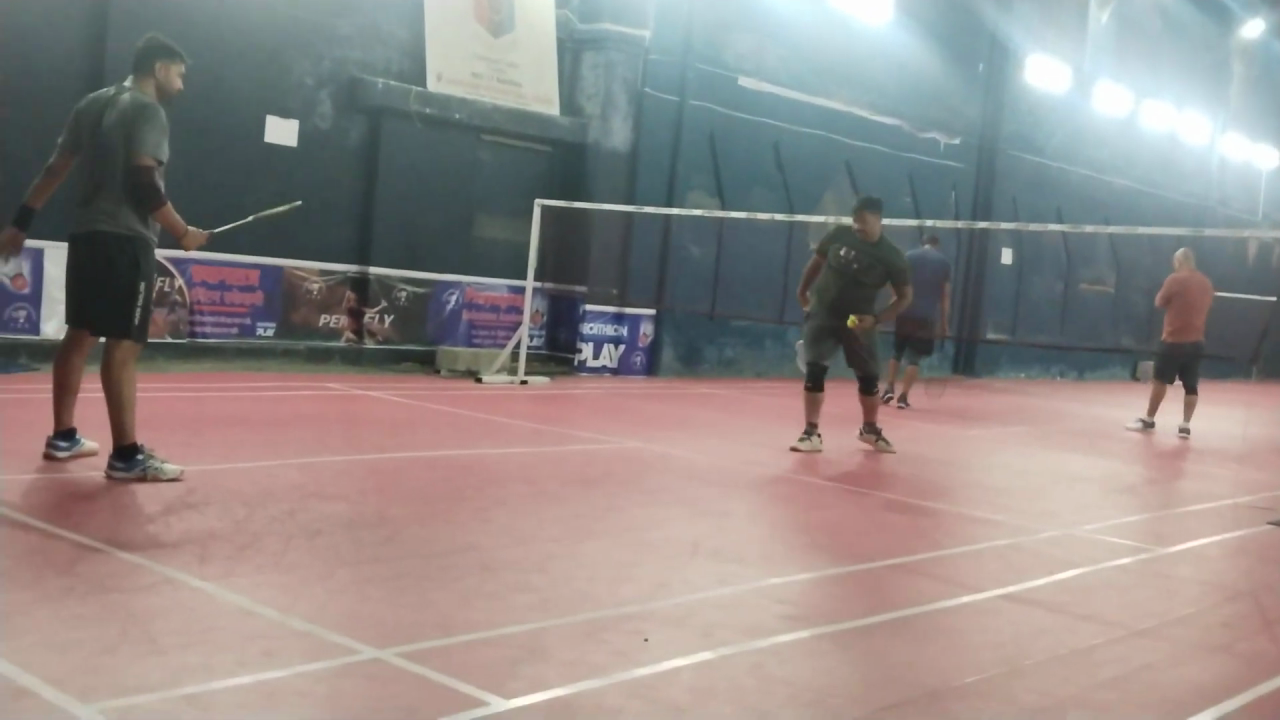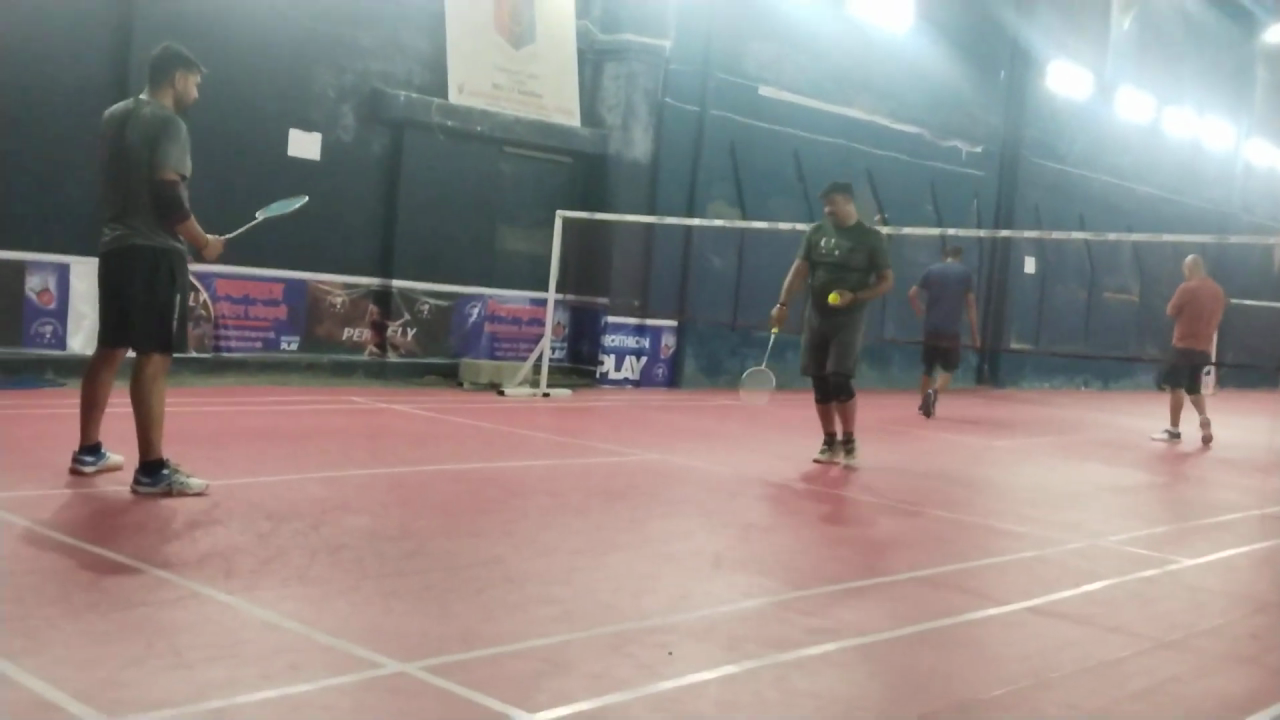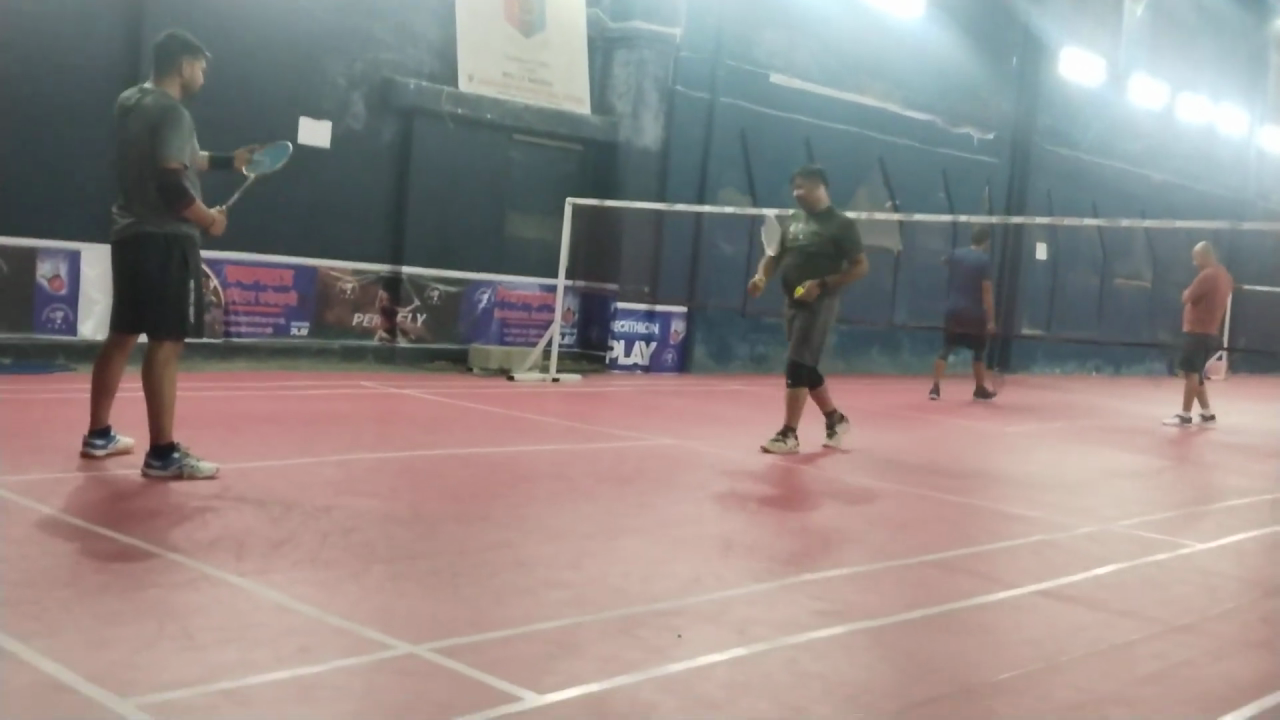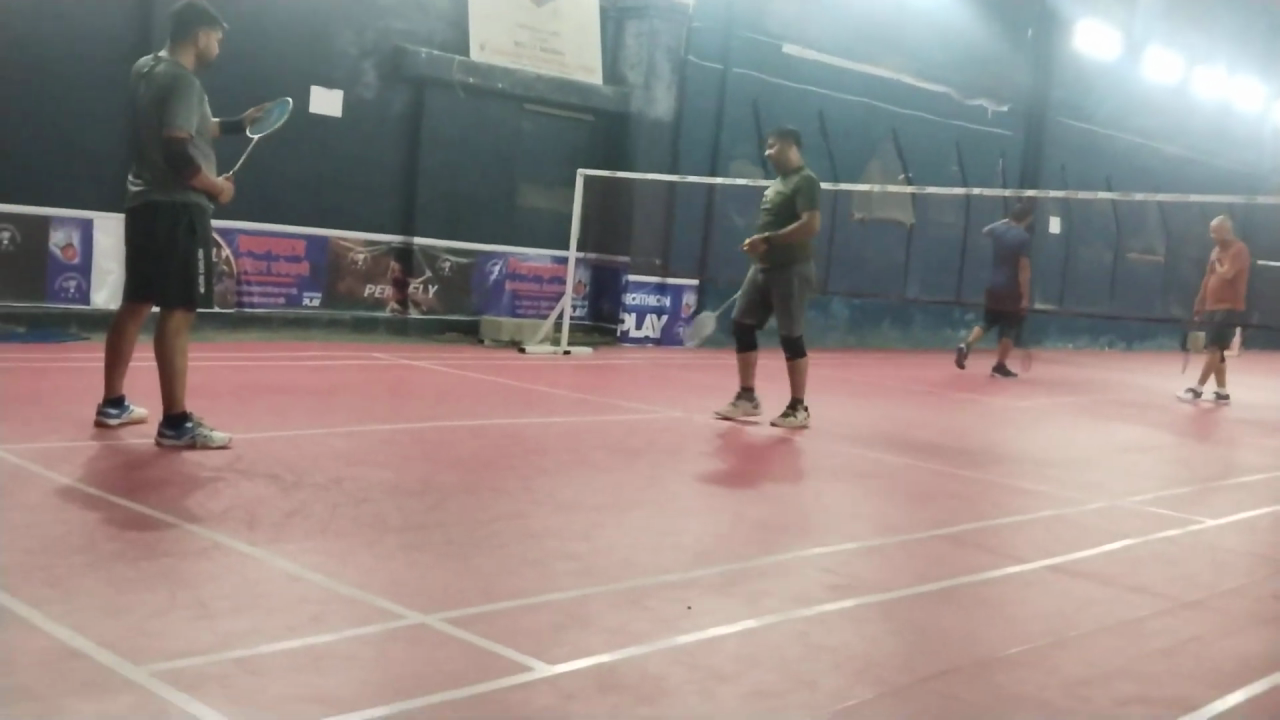
dt=0.3s
person 1, frame 1
left shoulder: (94, 104)
right shoulder: (149, 111)
left elbow: (55, 169)
right elbow: (142, 185)
right wrist: (182, 232)
left hip: (87, 234)
right hip: (125, 241)
left knee: (80, 336)
right knee: (122, 345)
left ankle: (63, 436)
right ankle: (126, 456)
person 1, frame 2
left shoulder: (115, 117)
right shoulder: (169, 125)
right elbow: (167, 198)
right wrist: (203, 242)
left hip: (116, 249)
right hip: (156, 255)
left knee: (109, 351)
right knee: (153, 359)
left ankle: (89, 451)
right ankle: (152, 470)
person 1, frame 3
left shoulder: (130, 102)
right shoulder: (172, 113)
right elbow: (171, 185)
left wrist: (228, 160)
right wrist: (209, 218)
left hip: (131, 236)
right hip: (166, 241)
left knee: (121, 336)
right knee: (165, 344)
left ankle: (99, 434)
right ankle: (163, 454)
person 1, frame 4
left shoulder: (147, 69)
right shoulder: (181, 81)
right elbow: (177, 154)
left wrist: (239, 123)
right wrist: (216, 187)
left hip: (145, 205)
right hip: (178, 210)
left knee: (135, 305)
right knee: (177, 313)
left ankle: (112, 404)
right ankle: (175, 423)
person 2, frame 1
left shoulder: (891, 257)
right shoulder: (838, 235)
left elbow: (904, 297)
right elbow: (816, 263)
left wrist: (876, 320)
right wrist: (803, 291)
left hip: (860, 322)
right hip: (823, 313)
left knee: (868, 375)
right knee: (815, 367)
left ankle: (869, 429)
right ankle: (811, 432)
person 2, frame 2
left shoulder: (872, 239)
right shoulder: (817, 232)
left elbow: (886, 281)
right elbow: (800, 269)
left wrist: (856, 296)
right wrist: (782, 305)
left hip: (849, 318)
right hip: (817, 317)
left knee: (840, 380)
right knee: (821, 381)
left ankle: (848, 439)
right ankle: (830, 442)
person 2, frame 3
left shoulder: (840, 224)
right shoulder: (794, 220)
left elbow: (861, 266)
right elbow: (776, 255)
left wrist: (823, 285)
right wrist: (761, 276)
left hip: (819, 306)
right hip: (794, 305)
left knee: (798, 366)
right knee: (806, 369)
left ankle: (788, 435)
right ankle: (837, 420)
person 2, frame 4
left shoulder: (805, 181)
right shoulder: (777, 182)
left elbow: (811, 225)
left wrist: (767, 240)
right wrist: (757, 250)
left hip: (791, 270)
right hip: (763, 268)
left knee: (790, 337)
right knee: (742, 327)
left ankle: (798, 408)
right ankle: (747, 397)
person 3, frame 1
left shoulder: (1175, 279)
right shoulder: (1207, 284)
left elbow: (1159, 303)
left hip: (1174, 341)
right hip: (1196, 342)
left knee: (1160, 381)
right knee: (1191, 386)
left ankle: (1148, 420)
right ankle: (1185, 425)
person 3, frame 2
left shoulder: (1187, 288)
right shoulder: (1219, 291)
left elbow: (1170, 312)
right elbow: (1216, 319)
left hip: (1184, 346)
right hip: (1204, 349)
left knee: (1176, 388)
right knee: (1193, 389)
left ankle: (1174, 430)
right ankle: (1204, 418)
person 3, frame 3
left shoulder: (1207, 275)
right shoulder: (1222, 275)
left elbow: (1186, 298)
left wrist: (1191, 290)
left hip: (1198, 332)
right hip: (1208, 332)
left knee: (1190, 373)
right knee: (1195, 373)
left ankle: (1185, 415)
right ankle: (1207, 412)
person 3, frame 4
left shoulder: (1239, 250)
right shoulder: (1218, 249)
left elbow: (1226, 274)
right elbow: (1209, 277)
left wrist: (1216, 263)
right wrist: (1199, 302)
left hip: (1229, 309)
right hip: (1215, 307)
left knee: (1214, 348)
right knee: (1216, 350)
left ankle: (1198, 389)
right ankle: (1222, 392)
person 4, frame 1
left shoulder: (911, 256)
right shoulder: (944, 262)
right elbow: (945, 295)
right wrist: (943, 323)
left hip: (905, 314)
right hip: (926, 318)
left knee: (897, 353)
right knee: (914, 358)
left ankle: (889, 389)
right ankle: (903, 397)
person 4, frame 2
left shoulder: (932, 270)
right shoulder: (965, 273)
left elbow: (912, 294)
right elbow: (970, 305)
left wrist: (919, 308)
right wrist: (975, 333)
left hip: (931, 328)
right hip: (951, 330)
left knee: (928, 367)
right knee: (948, 369)
left ankle: (923, 403)
right ankle: (933, 392)
person 4, frame 3
left shoulder: (956, 254)
right shoulder: (984, 260)
left elbow: (945, 260)
right elbow: (987, 291)
right wrist: (991, 319)
left hip: (952, 312)
right hip: (974, 315)
left knee: (945, 350)
right knee: (978, 352)
left ankle: (935, 388)
right ankle: (980, 389)
person 4, frame 4
left shoulder: (998, 230)
right shoulder: (1024, 238)
left elbow: (986, 230)
right elbow: (1024, 269)
left wrist: (1006, 221)
right wrist: (1026, 297)
left hip: (993, 287)
right hip: (1011, 291)
left knee: (987, 323)
right knee: (1009, 329)
left ankle: (966, 345)
right ankle: (1000, 366)
